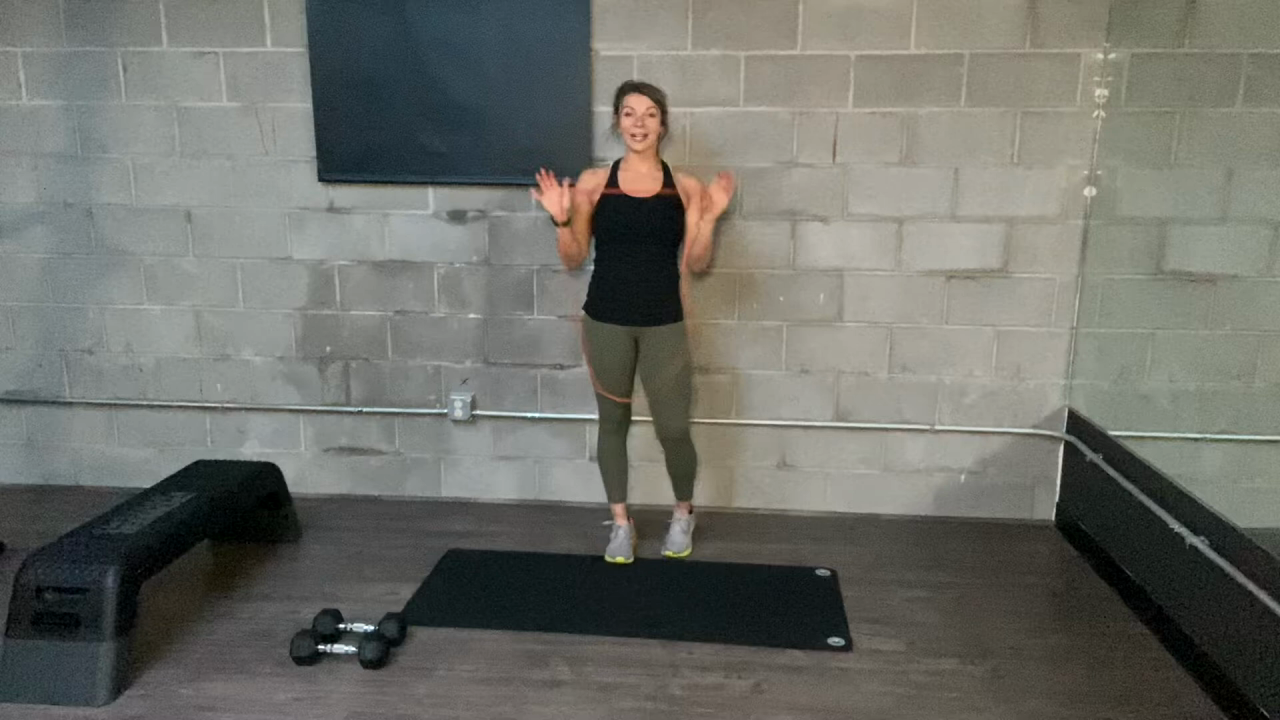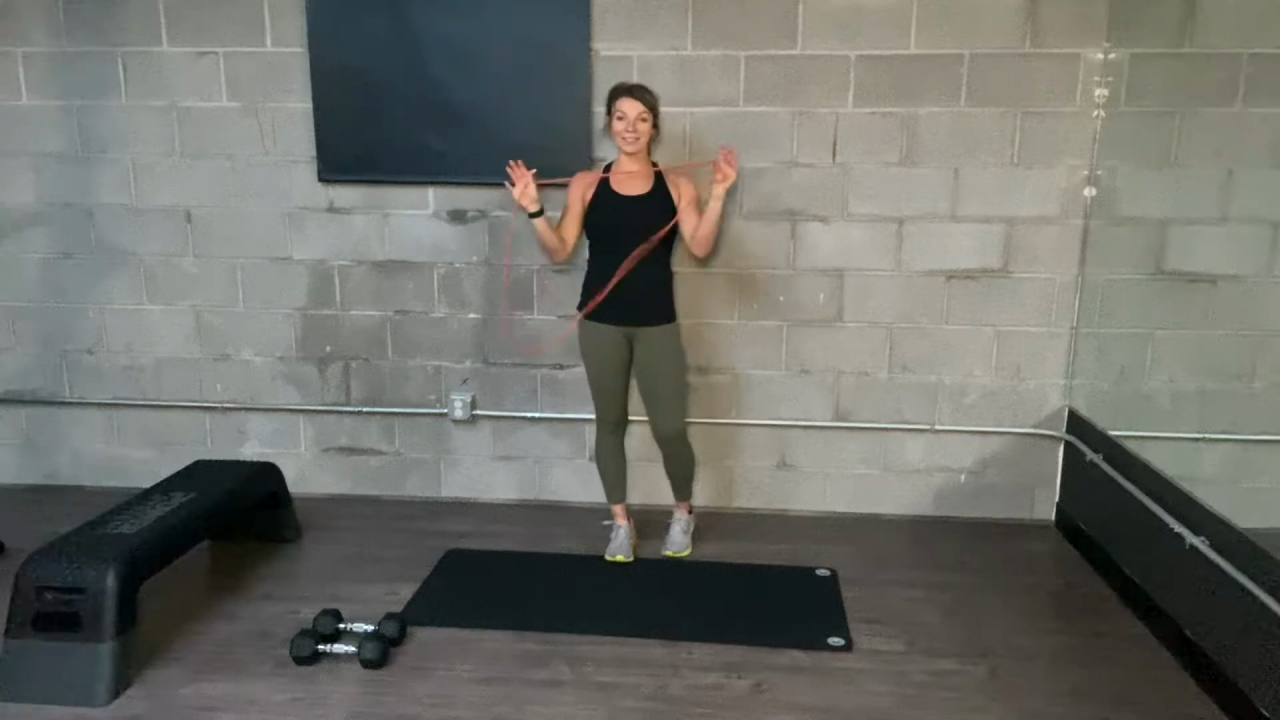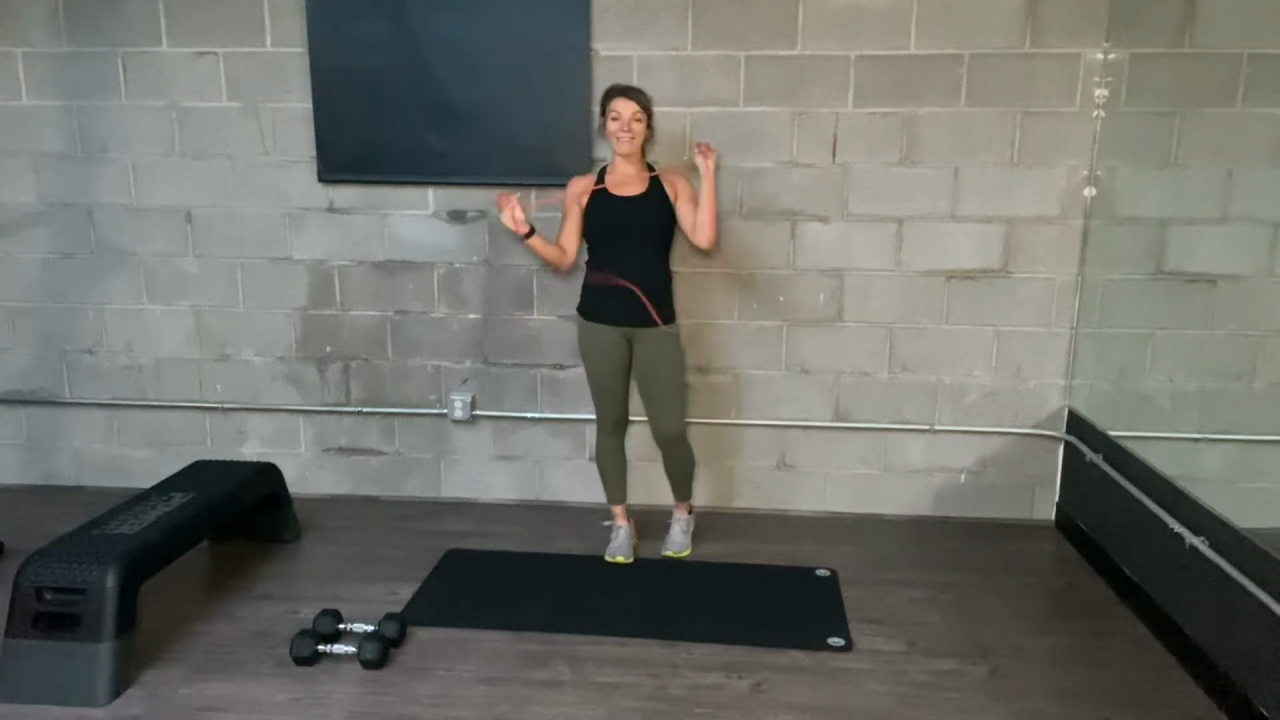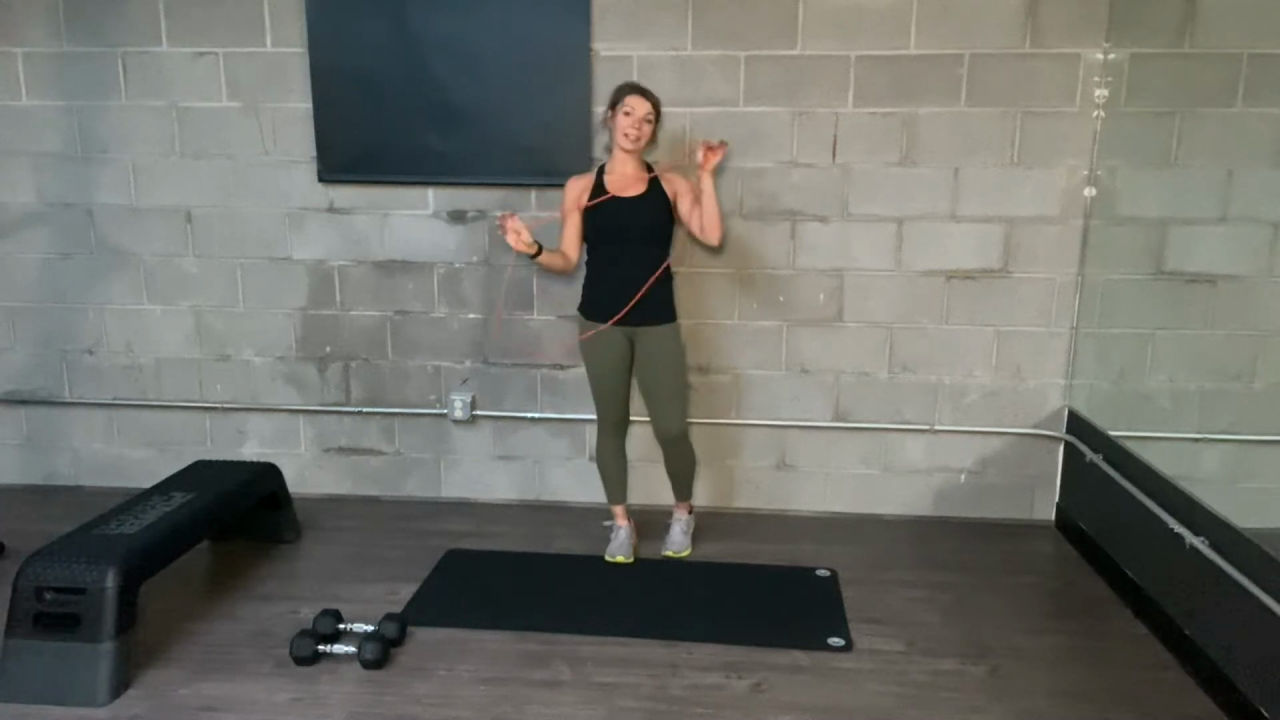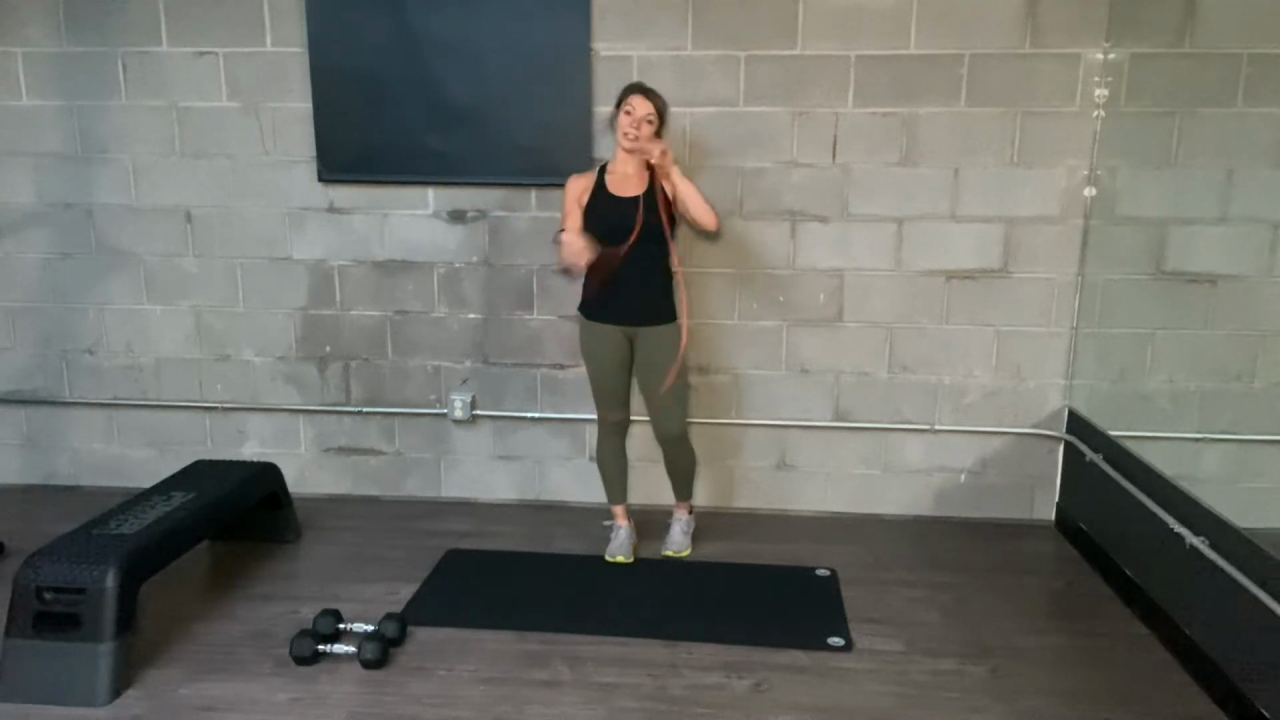
dt=0.5s
person 1, frame 1
left shoulder: (686, 187)
right shoulder: (591, 182)
left elbow: (694, 263)
right elbow: (573, 259)
left wrist: (709, 217)
right wrist: (560, 219)
left hip: (663, 322)
right hip: (605, 320)
left knee: (673, 428)
right knee: (612, 422)
left ankle: (683, 513)
right ankle: (621, 522)
person 1, frame 2
left shoulder: (677, 185)
right shoulder: (585, 184)
left elbow: (700, 247)
right elbow: (560, 251)
left wrist: (719, 193)
right wrist: (533, 208)
left hip: (657, 323)
right hip: (601, 321)
left knee: (670, 429)
right knee: (610, 423)
left ankle: (682, 513)
right ankle: (621, 522)
person 1, frame 3
left shoulder: (672, 184)
right shoulder: (582, 187)
left elbow: (705, 240)
right elbow: (564, 257)
left wrist: (707, 177)
right wrist: (524, 231)
left hip: (655, 322)
right hip: (600, 322)
left knee: (669, 429)
right knee: (610, 424)
left ankle: (682, 513)
right ankle: (621, 523)
person 1, frame 4
left shoulder: (671, 184)
right shoulder: (581, 187)
left elbow: (712, 236)
right elbow: (569, 259)
left wrist: (705, 175)
right wrist: (531, 249)
left hip: (657, 323)
right hip: (601, 322)
left knee: (672, 429)
right knee: (611, 424)
left ankle: (682, 513)
right ankle: (621, 523)
person 1, frame 5
left shoulder: (667, 184)
right shoulder: (582, 185)
left elbow: (709, 222)
right elbow: (570, 260)
left wrist: (668, 170)
right wrist: (570, 246)
left hip: (658, 322)
right hip: (602, 321)
left knee: (671, 429)
right knee: (611, 423)
left ankle: (683, 513)
right ankle: (621, 522)
